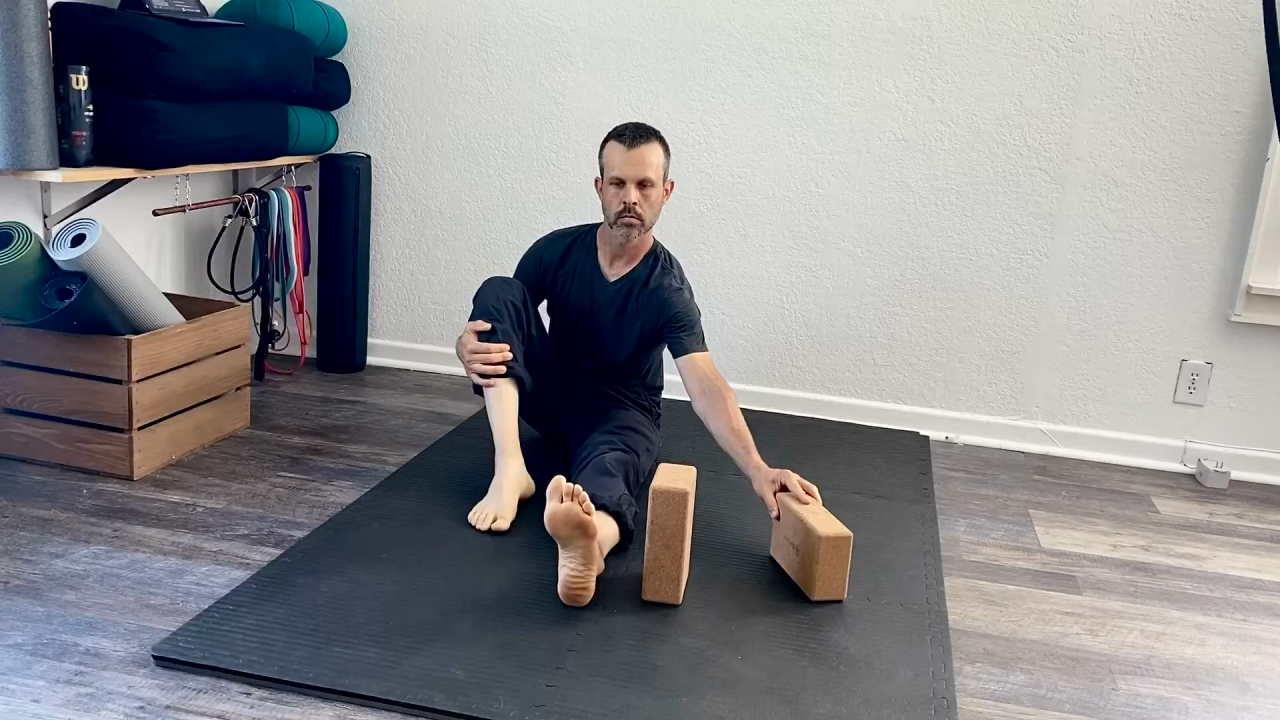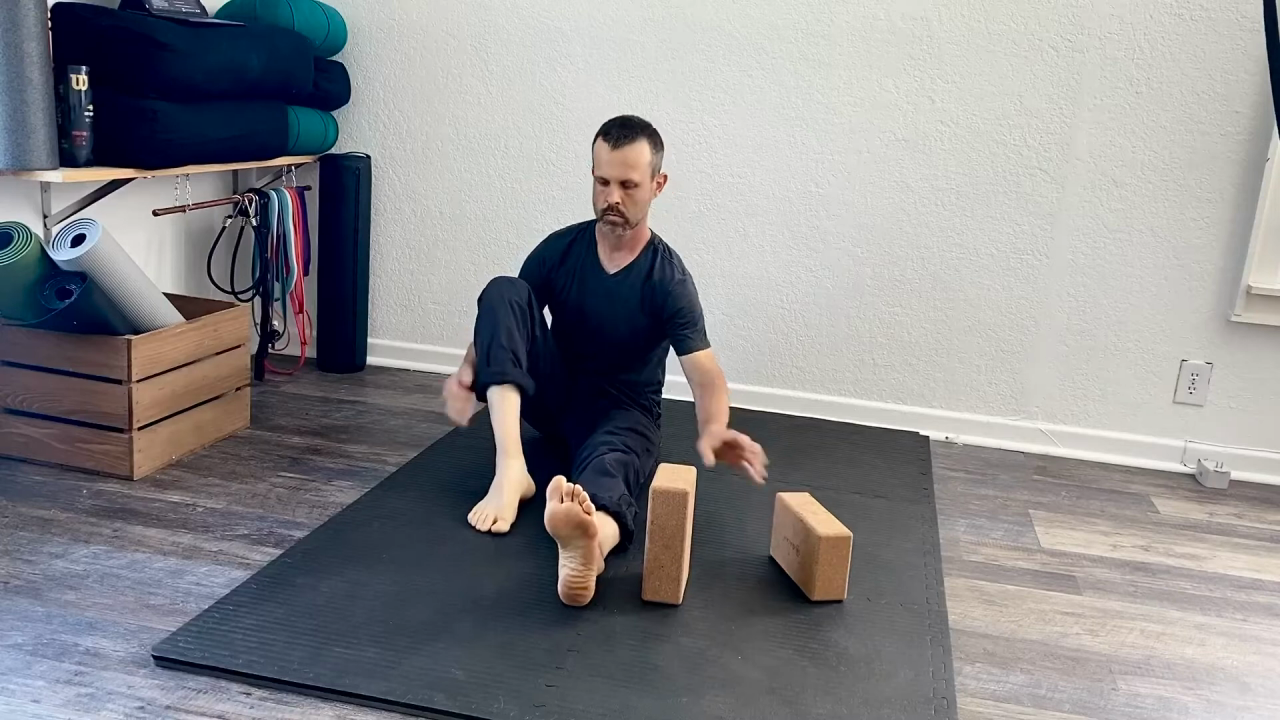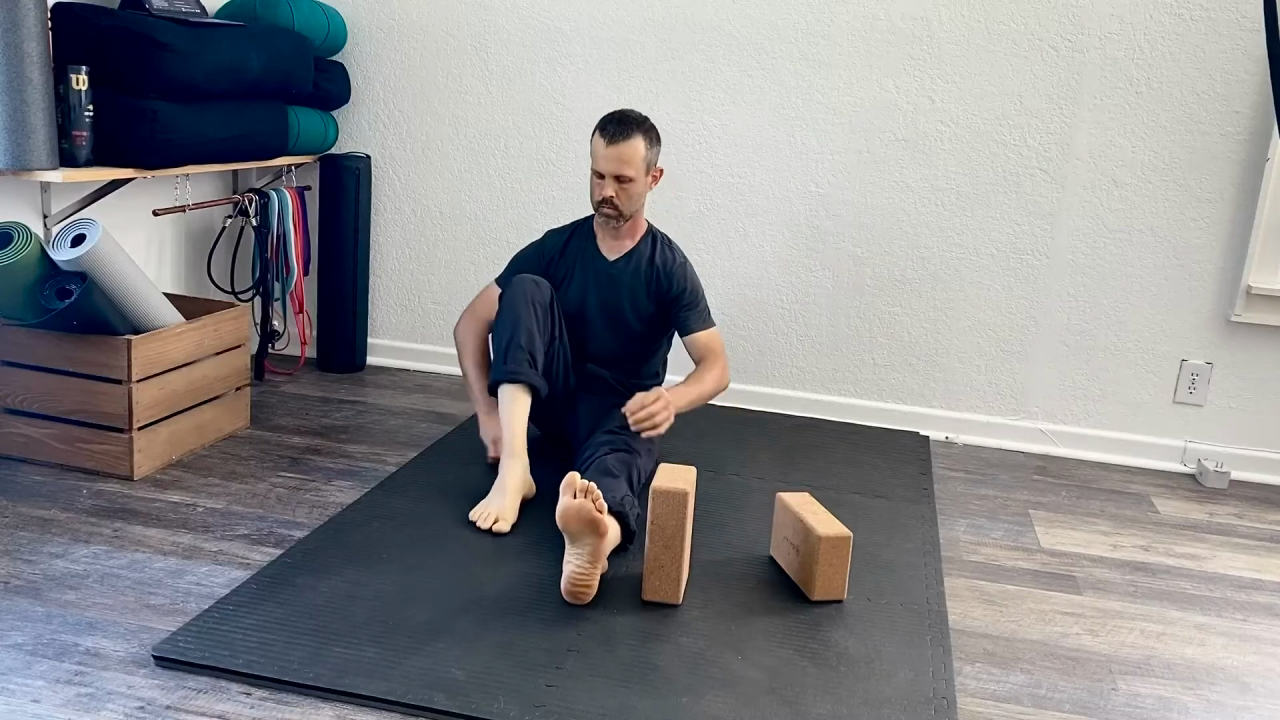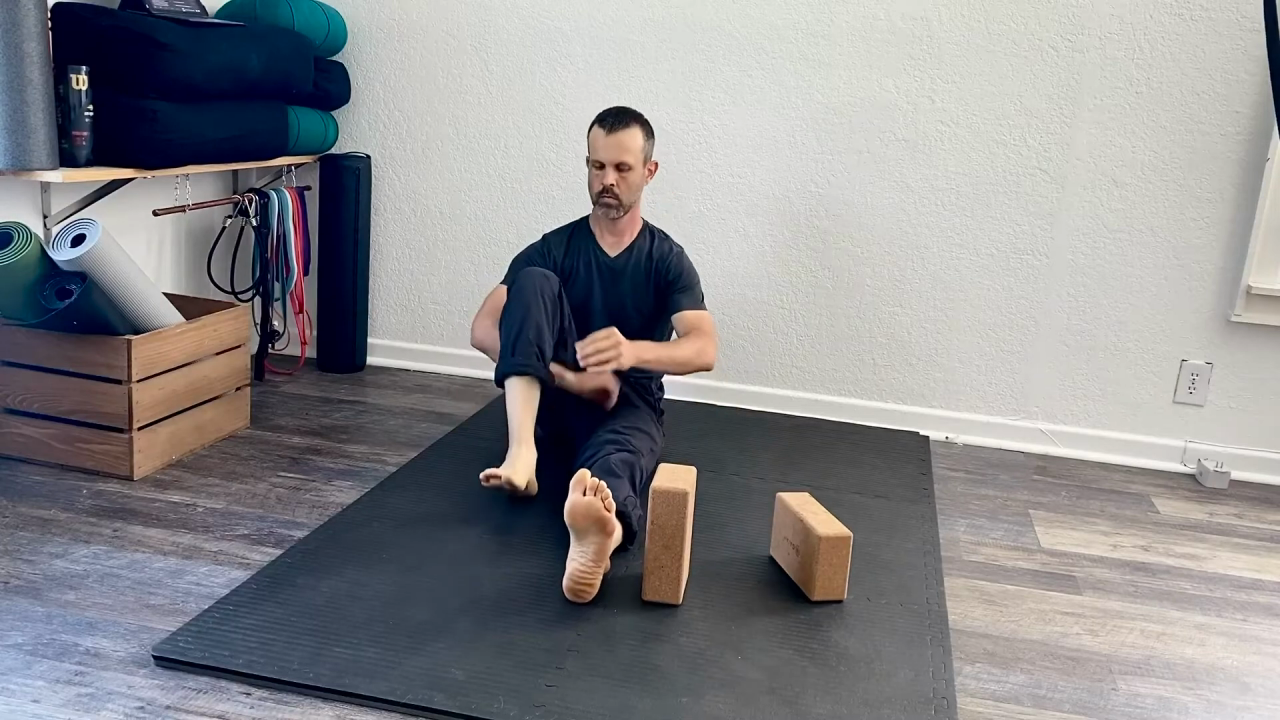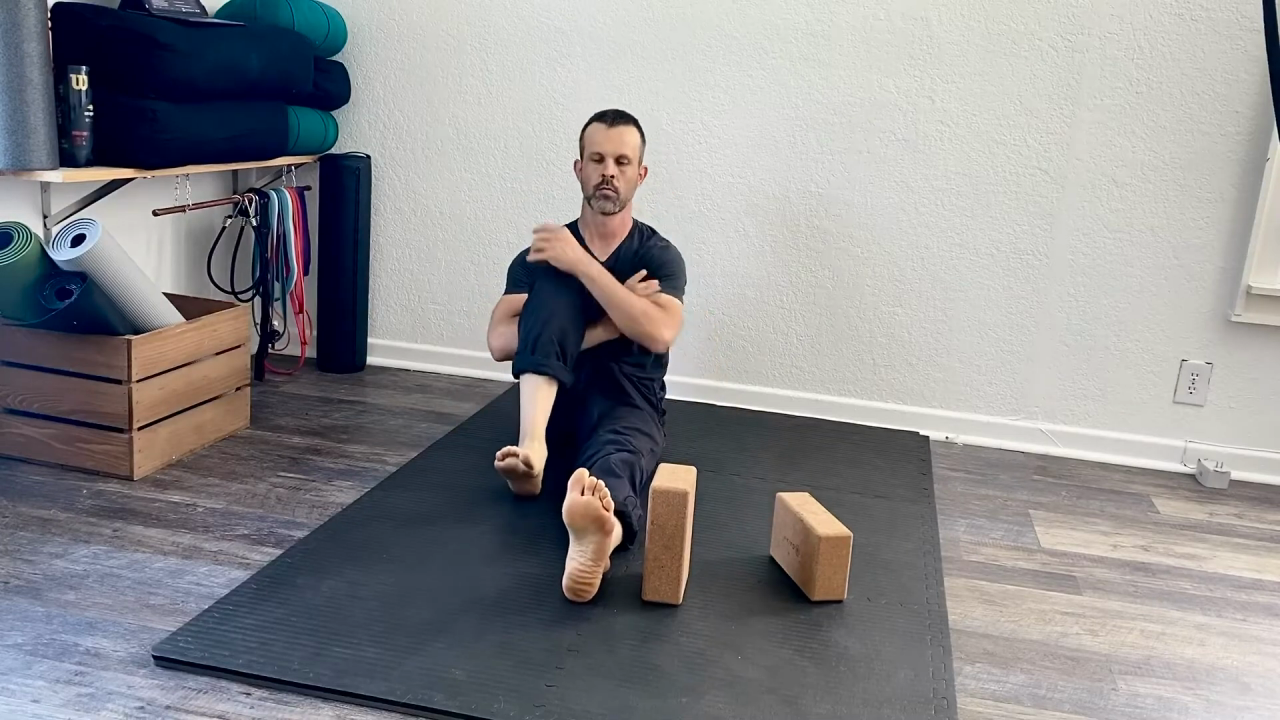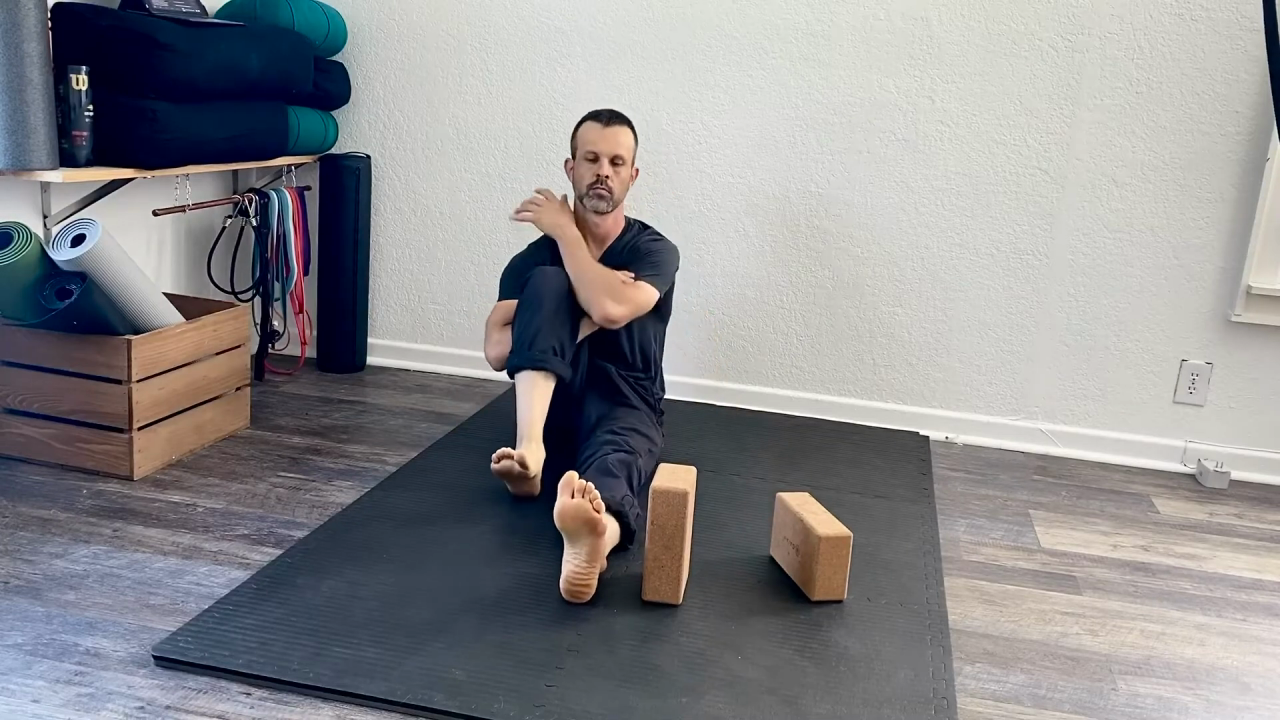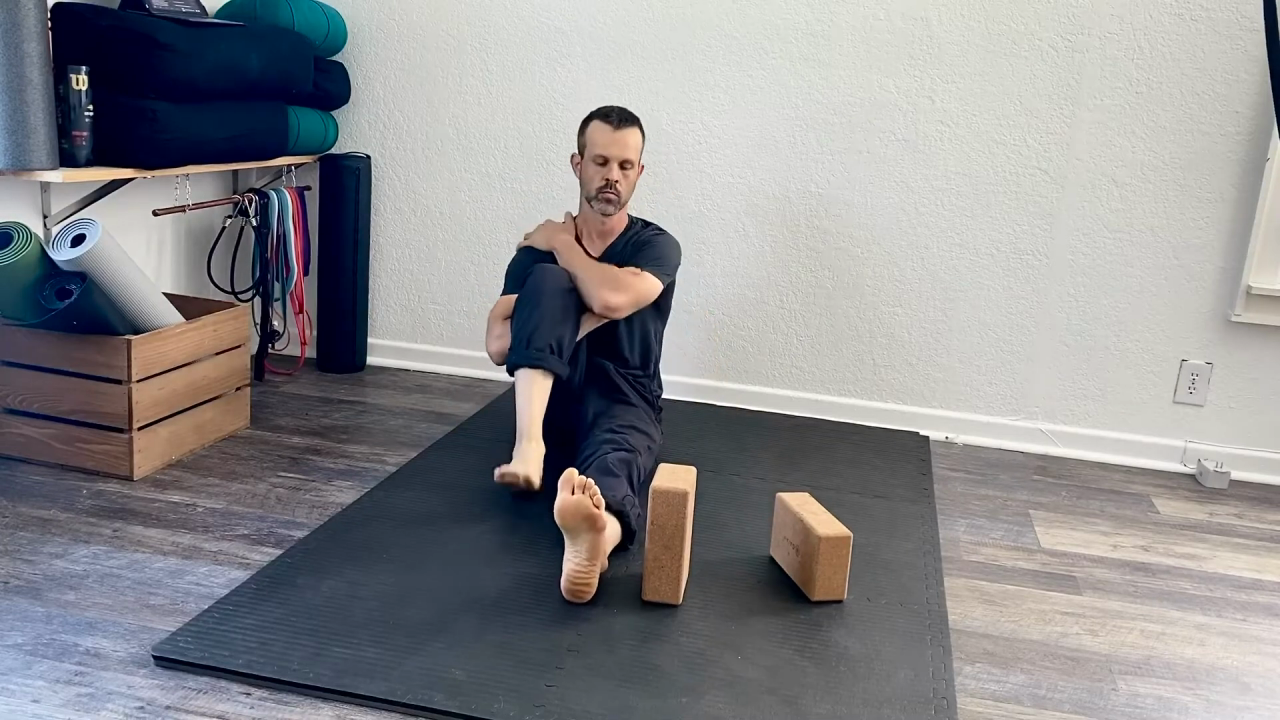
dt=0.3s
person 1, frame 1
left shoulder: (667, 288)
right shoulder: (556, 251)
left elbow: (706, 385)
right elbow: (499, 316)
left wrist: (755, 467)
right wrist: (471, 347)
left hip: (621, 408)
right hip: (551, 391)
left knee: (608, 468)
right knee: (497, 292)
left ankle: (586, 543)
right ankle: (510, 469)
person 1, frame 2
left shoulder: (669, 280)
right shoulder: (558, 250)
left elbow: (706, 375)
right elbow: (498, 322)
left wrist: (713, 429)
right wrist: (470, 373)
left hip: (623, 409)
right hip: (552, 393)
left knee: (608, 469)
right knee: (504, 291)
left ankle: (588, 543)
right ankle: (510, 468)
person 1, frame 3
left shoulder: (670, 267)
right shoulder: (555, 248)
left elbow: (716, 367)
right elbow: (470, 325)
left wrist: (670, 399)
right wrist: (489, 413)
left hip: (623, 410)
right hip: (554, 396)
left knee: (610, 471)
right knee: (527, 289)
left ankle: (593, 542)
right ankle: (513, 470)
person 1, frame 4
left shoulder: (667, 259)
right shoulder: (553, 248)
left elbow: (705, 350)
right elbow: (483, 329)
left wrist: (632, 351)
right wrist: (559, 373)
left hip: (627, 406)
right hip: (555, 402)
left knee: (613, 468)
right knee: (535, 282)
left ankle: (596, 543)
right ankle: (522, 451)
person 1, frame 5
left shoulder: (659, 255)
right shoulder: (542, 253)
left elbow: (660, 335)
right elbow: (500, 342)
left wrist: (580, 261)
right wrist: (608, 324)
left hip: (627, 405)
right hip: (555, 401)
left knee: (612, 470)
right knee: (555, 288)
left ankle: (596, 540)
right ankle: (533, 448)
person 1, frame 6
left shoulder: (654, 250)
right shoulder: (532, 257)
left elbow: (612, 309)
right elbow: (497, 351)
left wrist: (563, 229)
right wrist: (586, 318)
left hip: (626, 407)
right hip: (554, 403)
left knee: (609, 470)
right knee: (547, 283)
left ankle: (592, 543)
right ankle: (530, 448)
person 1, frame 7
left shoulder: (656, 246)
right shoulder: (537, 252)
left elbow: (613, 299)
right elbow: (497, 345)
left wrist: (562, 242)
right wrist: (592, 316)
left hip: (624, 406)
right hip: (553, 401)
left knee: (610, 469)
right knee: (548, 280)
left ankle: (593, 542)
right ankle: (530, 448)
